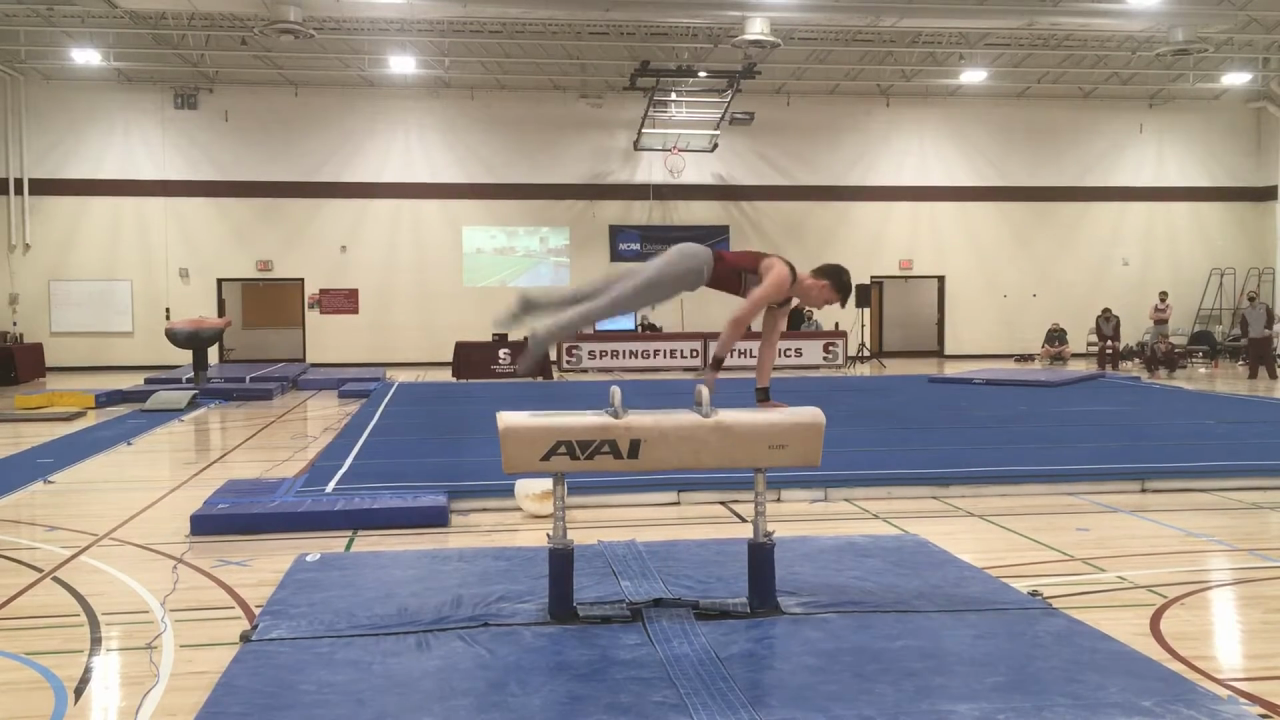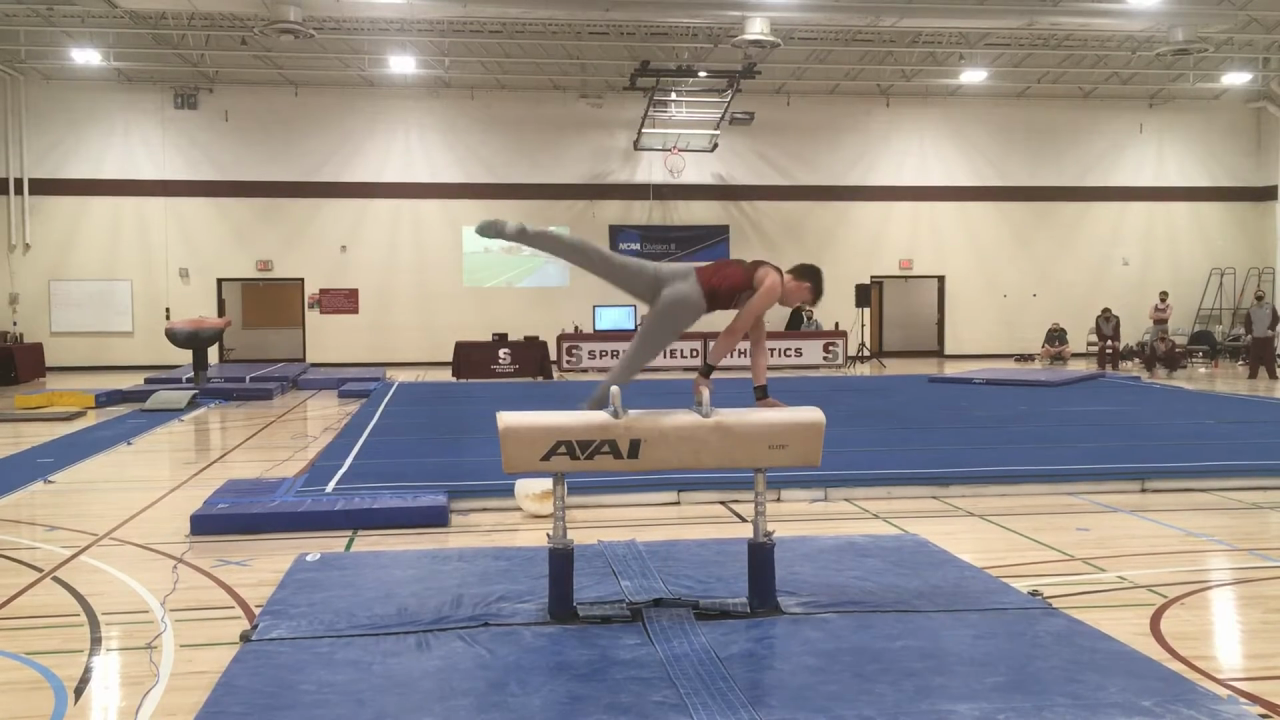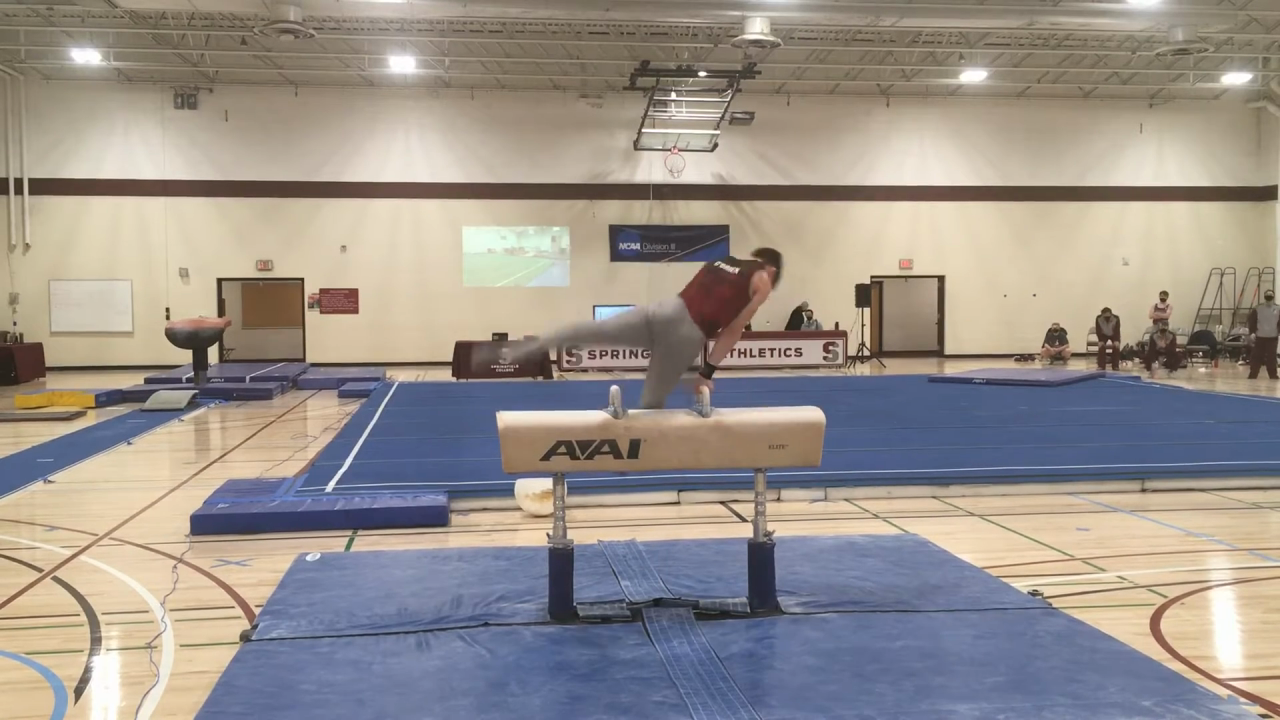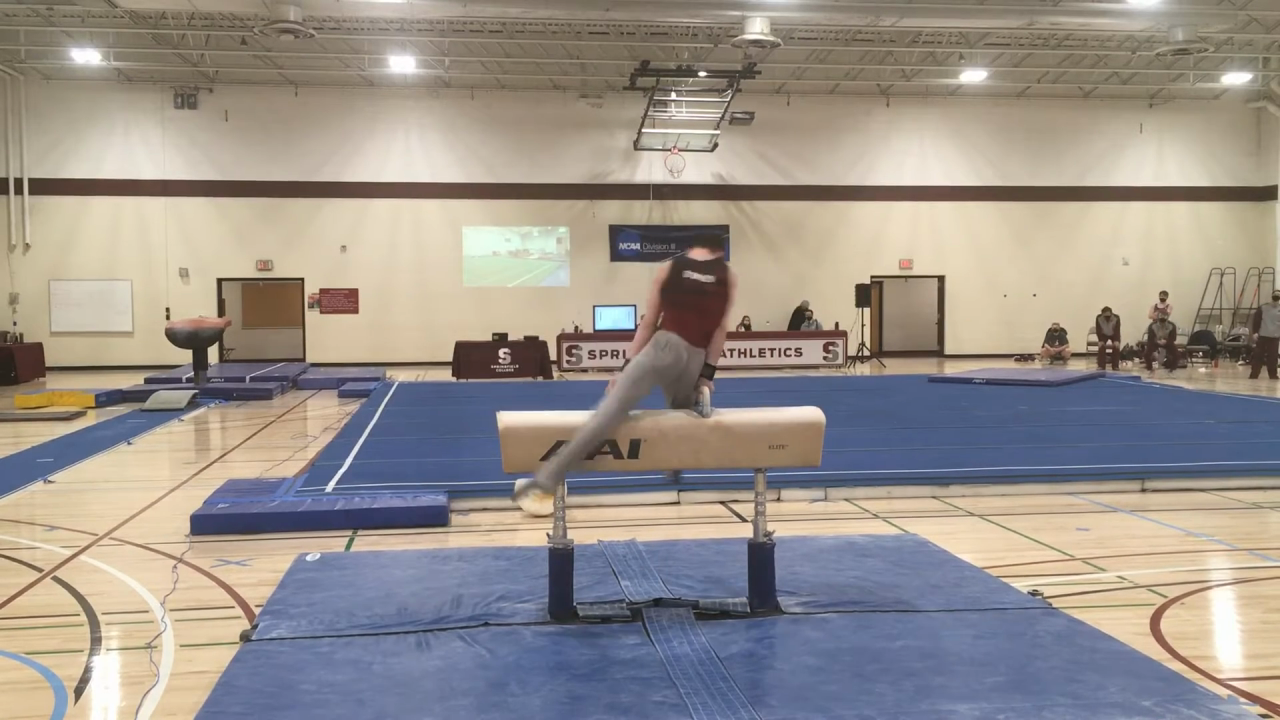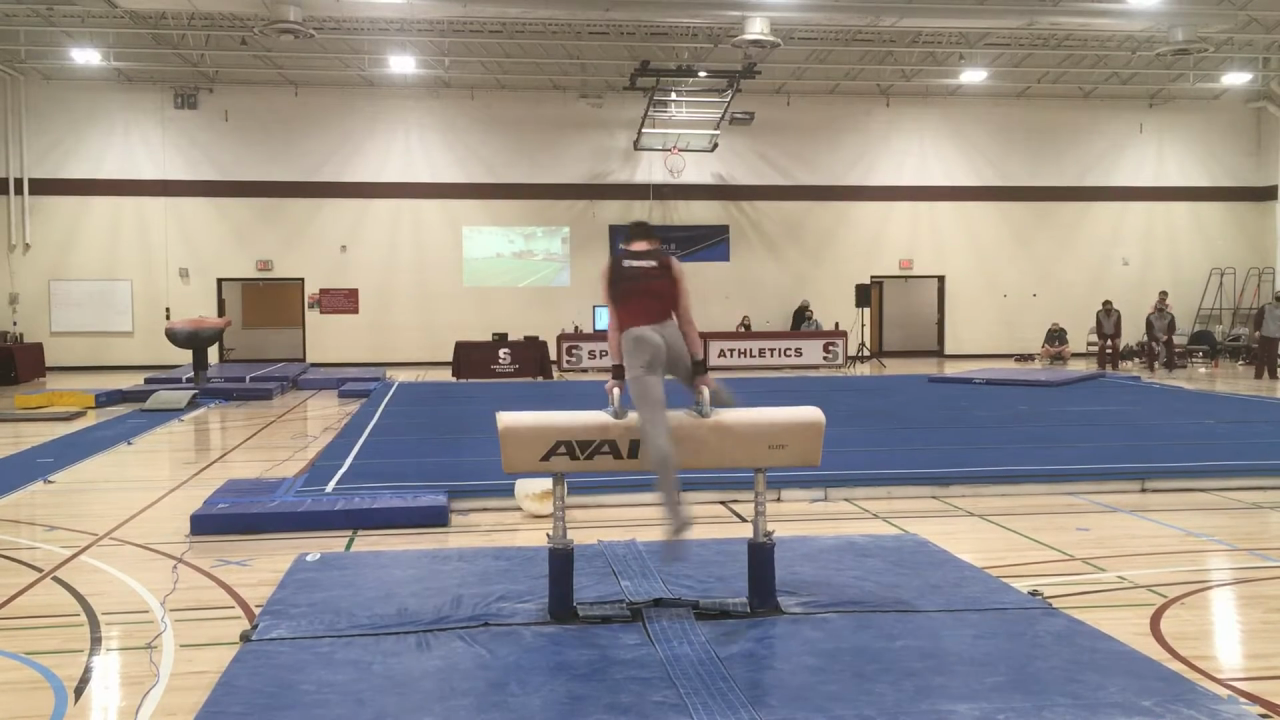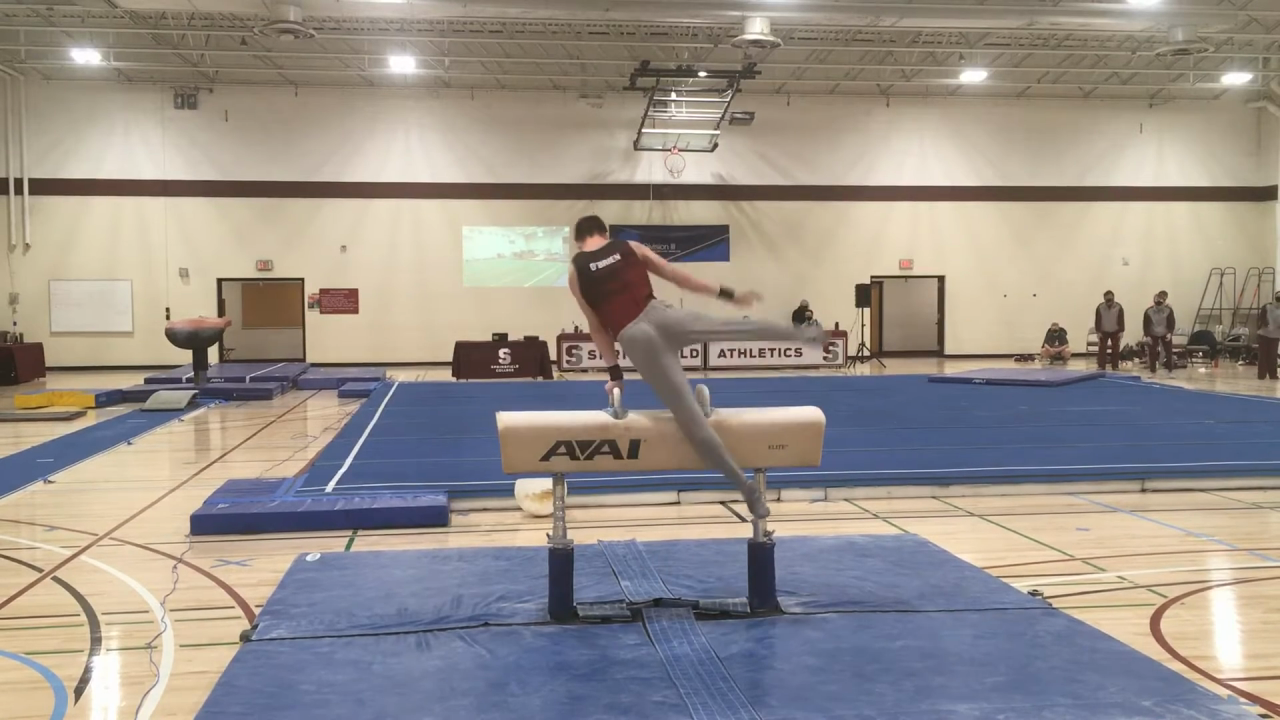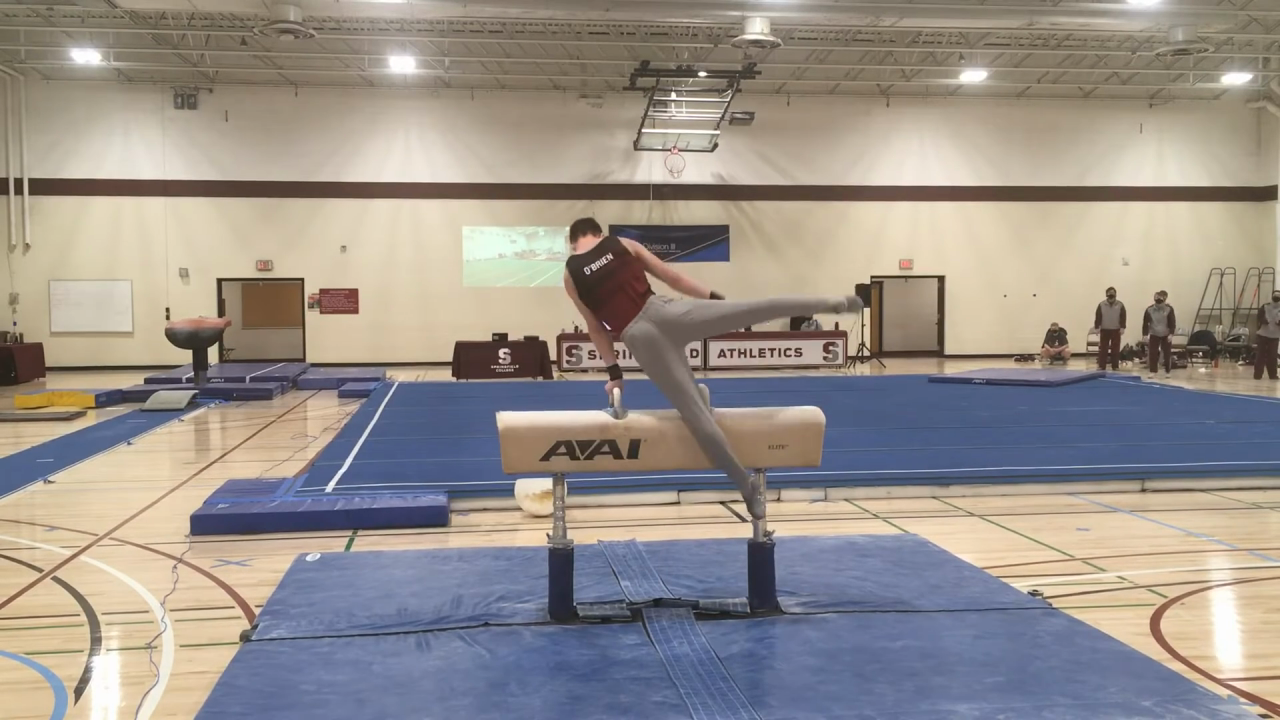
dt=0.2s
person 1, frame 1
left shoulder: (785, 299)
right shoulder: (783, 277)
left elbow: (768, 344)
right elbow: (740, 319)
left wrist: (763, 395)
right wrist: (714, 366)
left hip: (695, 262)
right hip: (695, 259)
left knee: (615, 289)
right knee: (617, 300)
left ankle: (535, 304)
right ankle: (545, 334)
person 1, frame 2
left shoulder: (757, 284)
right shoulder: (772, 284)
left elbow: (758, 344)
right elbow: (735, 332)
left wrist: (762, 392)
right wrist: (706, 372)
left hip: (677, 274)
right hip: (685, 297)
left knee: (591, 256)
right knee: (628, 368)
left ankle: (516, 231)
right ankle: (590, 414)
person 1, frame 3
left shoulder: (720, 261)
right shoulder: (761, 280)
right elbow: (732, 332)
right wrist: (708, 373)
left hip: (664, 311)
right hip: (688, 336)
left knee: (589, 331)
right knee: (652, 403)
left ankle: (525, 349)
person 1, frame 4
left shoulder: (671, 269)
right shoulder: (728, 277)
left elbow: (649, 321)
right elbow: (720, 331)
left wrist: (628, 366)
right wrist: (708, 375)
left hip: (663, 348)
right hip: (691, 359)
left knee: (607, 414)
left ankle: (546, 478)
person 1, frame 5
left shoulder: (612, 267)
right shoulder: (669, 263)
left elbow: (614, 323)
right elbow: (686, 318)
left wrist: (617, 373)
right wrist: (701, 367)
left hip: (638, 343)
right hip: (671, 335)
left knee: (653, 427)
right knee: (695, 372)
left ankle: (675, 511)
person 1, frame 6
left shoulder: (575, 273)
right shoulder: (630, 248)
left elbow: (598, 329)
right elbow: (676, 276)
left wrist: (614, 374)
right wrist: (728, 294)
left hip: (637, 338)
right hip: (663, 317)
left knee: (690, 418)
right knee: (741, 327)
left ankle: (744, 484)
right ankle: (806, 334)
person 1, frame 7
left shoulder: (571, 273)
right shoulder: (623, 245)
left elbow: (596, 330)
right elbow: (671, 276)
left wrist: (614, 373)
right wrist: (715, 298)
left hip: (640, 337)
right hip: (663, 312)
left knee: (695, 413)
right knee: (752, 310)
left ankle: (746, 485)
right ankle: (833, 304)
